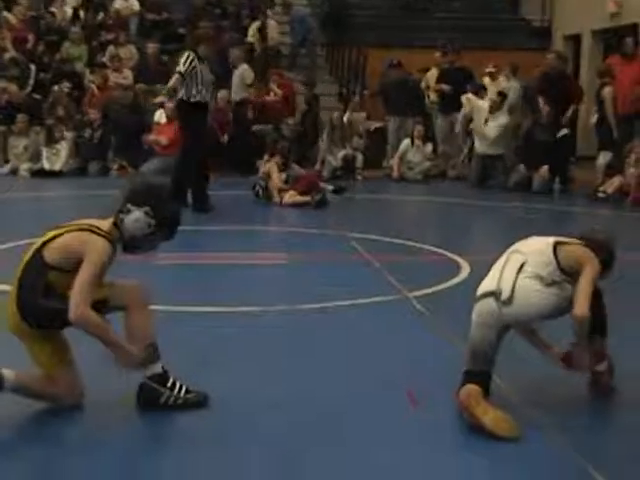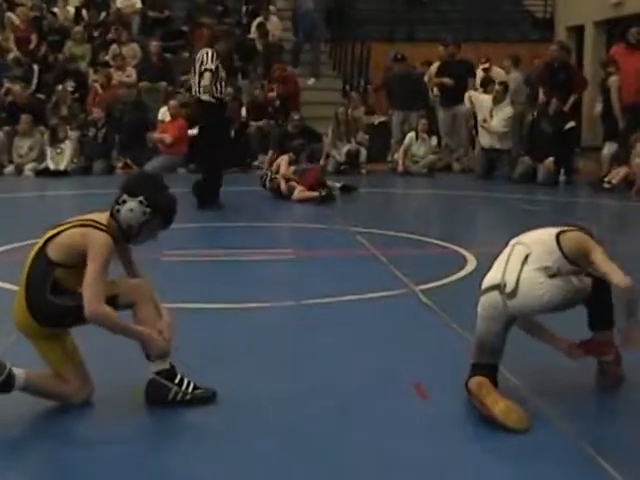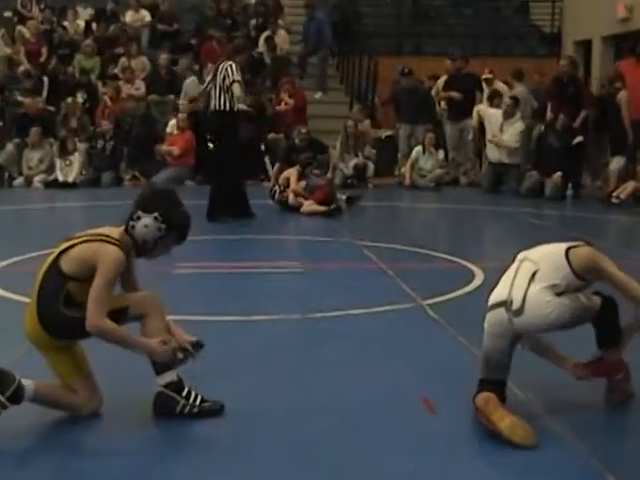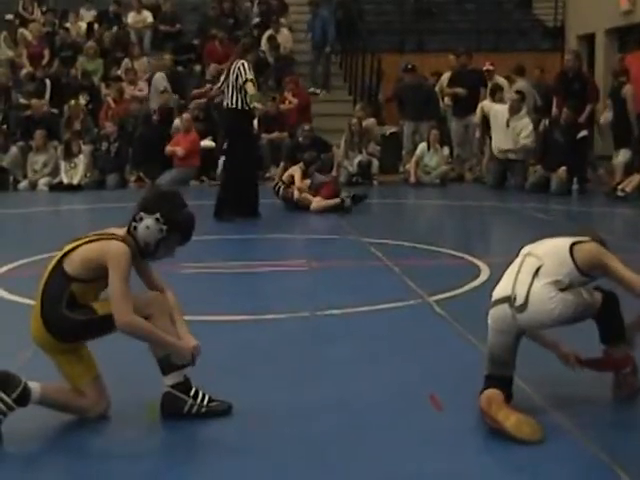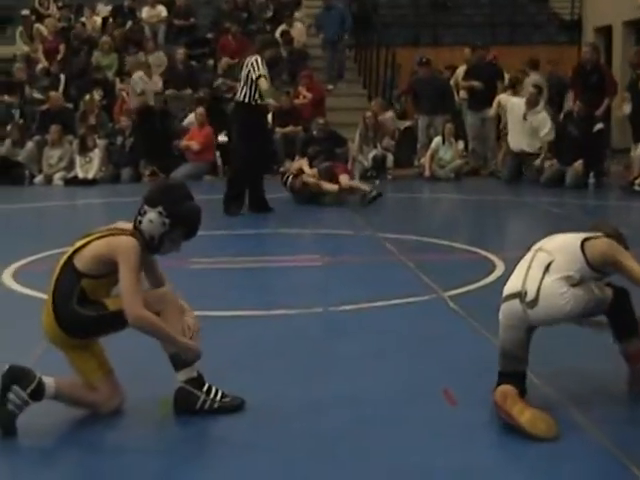
dt=0.4s
person 1, frame 1
left shoulder: (101, 231)
right shoulder: (99, 245)
left elbow: (91, 295)
right elbow: (79, 313)
left wrist: (116, 342)
right wrist: (124, 349)
left hip: (32, 307)
right hip: (34, 309)
left knee: (69, 394)
right knee: (134, 296)
right ankle: (156, 385)
person 1, frame 2
left shoulder: (111, 227)
right shoulder: (100, 239)
left elbow: (137, 278)
right elbow: (94, 310)
left wrist: (161, 313)
right wrist: (147, 337)
left hip: (39, 306)
right hip: (42, 307)
left knee: (79, 392)
right knee: (139, 293)
right ankle: (164, 381)
person 1, frame 3
left shoulder: (121, 242)
right shoulder: (112, 254)
left elbow: (133, 297)
right elbow: (96, 323)
left wrist: (173, 331)
right wrist: (148, 347)
left hip: (51, 319)
right hip: (52, 320)
left knee: (88, 403)
right knee: (149, 304)
right ankle: (172, 394)
person 1, frame 4
left shoulder: (128, 243)
right shoulder: (118, 251)
left elbow: (163, 291)
right elbow: (125, 321)
left wrist: (182, 332)
right wrist: (176, 348)
left hip: (60, 321)
right hip: (58, 322)
left knee: (96, 406)
right knee: (154, 306)
right ankle: (179, 393)
person 1, frame 5
left shoulder: (135, 236)
right shoulder: (128, 246)
left elbow: (158, 285)
right elbow: (135, 315)
left wrist: (185, 313)
right wrist: (183, 345)
left hip: (73, 316)
right hip: (69, 318)
left knee: (110, 400)
right knee: (164, 302)
left ankle: (29, 386)
right ankle: (192, 389)
person 2, frame 1
left shoulder: (543, 249)
right shoulder: (589, 258)
right elbow: (580, 314)
left wrist: (549, 351)
right wrist: (581, 349)
left hip: (485, 304)
right hip: (525, 296)
left knee: (476, 376)
right knee: (591, 299)
left ankle: (470, 392)
right ankle: (600, 371)
person 2, frame 2
left shoulder: (531, 243)
right shoulder: (581, 242)
right elbow: (623, 284)
left wrist: (562, 345)
left hip: (490, 298)
right hip: (528, 289)
left knee: (482, 370)
right knee: (598, 288)
left ankle: (480, 384)
right ankle: (608, 364)
person 2, frame 3
left shoulder: (535, 259)
right shoulder: (589, 256)
left wrist: (567, 364)
right wrist: (619, 339)
left hip: (497, 314)
right hip: (537, 307)
left knee: (491, 385)
right knee: (606, 307)
left ankle: (487, 400)
right ankle: (617, 380)
person 2, frame 4
left shoulder: (542, 251)
right shoulder: (593, 251)
left wrist: (558, 350)
left hip: (499, 310)
right hip: (539, 303)
left knee: (497, 381)
right knee: (607, 302)
left ankle: (492, 397)
person 2, frame 5
left shoulder: (561, 245)
right shoulder: (606, 247)
left wrist: (596, 323)
left hip: (511, 306)
right hip: (548, 299)
left knee: (511, 379)
right knee: (618, 298)
left ankle: (505, 392)
person 3, frame 1
left shoulder: (201, 62)
right shoulder: (189, 57)
right elbow: (178, 77)
right wrist: (166, 95)
left hip: (199, 110)
right hip: (189, 110)
left knee: (189, 154)
right knee: (196, 155)
left ankle: (177, 195)
right ankle: (199, 200)
person 3, frame 2
left shoulder: (204, 54)
right shoulder: (209, 53)
right elbow: (207, 74)
right wrist: (206, 92)
left hip: (210, 108)
right hip: (211, 108)
left knee: (219, 151)
right knee: (214, 153)
left ankle: (202, 188)
right ankle: (207, 197)
person 3, frame 3
left shoulder: (219, 68)
right shoulder: (231, 66)
left elbow: (205, 89)
right elbow: (235, 85)
right wrist: (239, 103)
left hip: (218, 117)
right hip: (227, 119)
left knee: (233, 164)
right knee: (224, 166)
left ankle: (237, 207)
right ankle: (216, 210)
person 3, frame 4
left shoulder: (233, 66)
right shoulder: (244, 65)
left elbow: (219, 88)
right elbow: (249, 85)
right wrist: (254, 102)
left hip: (232, 116)
right hip: (239, 118)
left knee: (247, 163)
right knee: (234, 165)
left ankle: (244, 207)
right ankle: (224, 209)
person 3, frame 5
left shoulder: (253, 60)
right shoulder: (256, 60)
right elbow: (262, 81)
right wrist: (268, 99)
left hip: (252, 112)
right hip: (246, 112)
left knee: (257, 157)
right knee: (243, 158)
left ankle: (257, 202)
right ankle: (232, 201)
